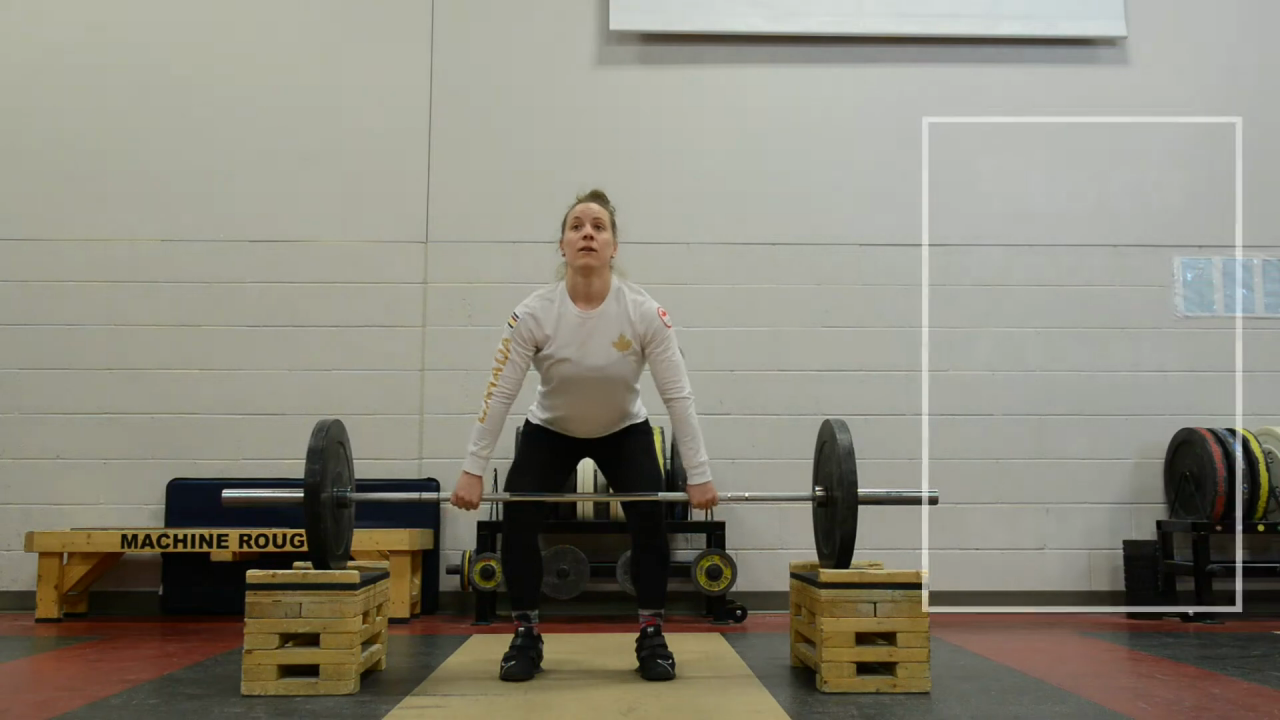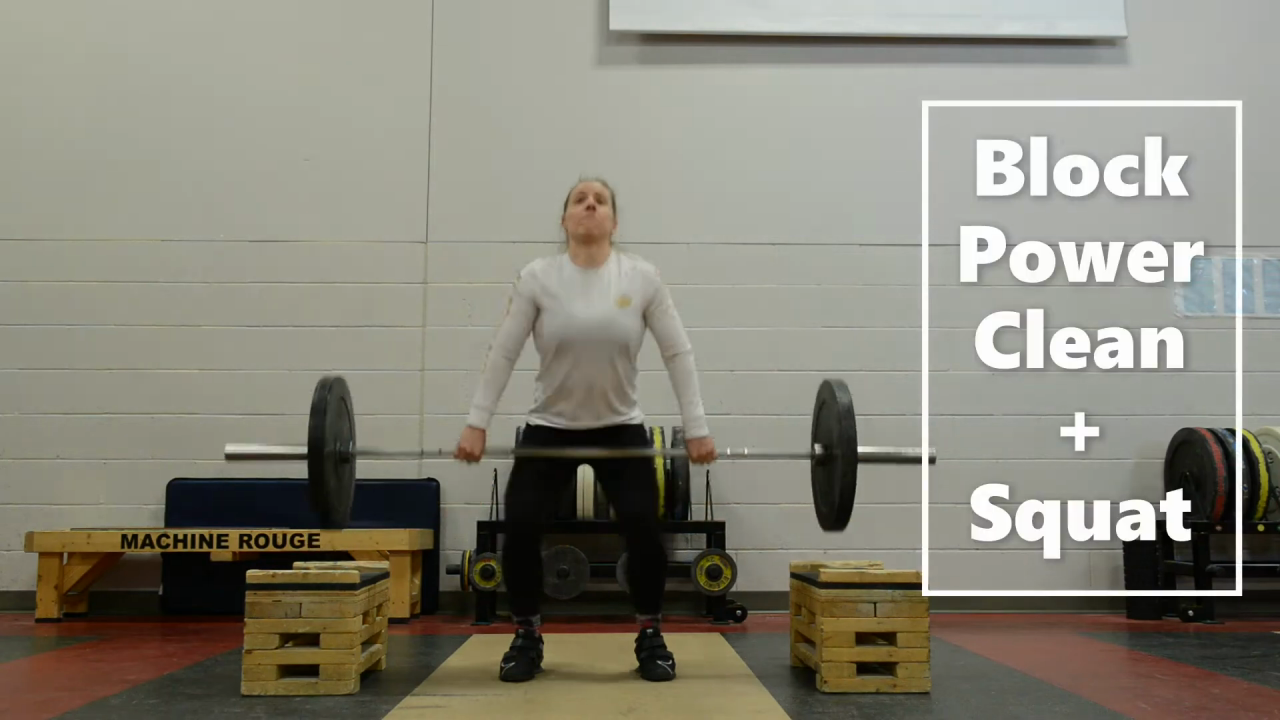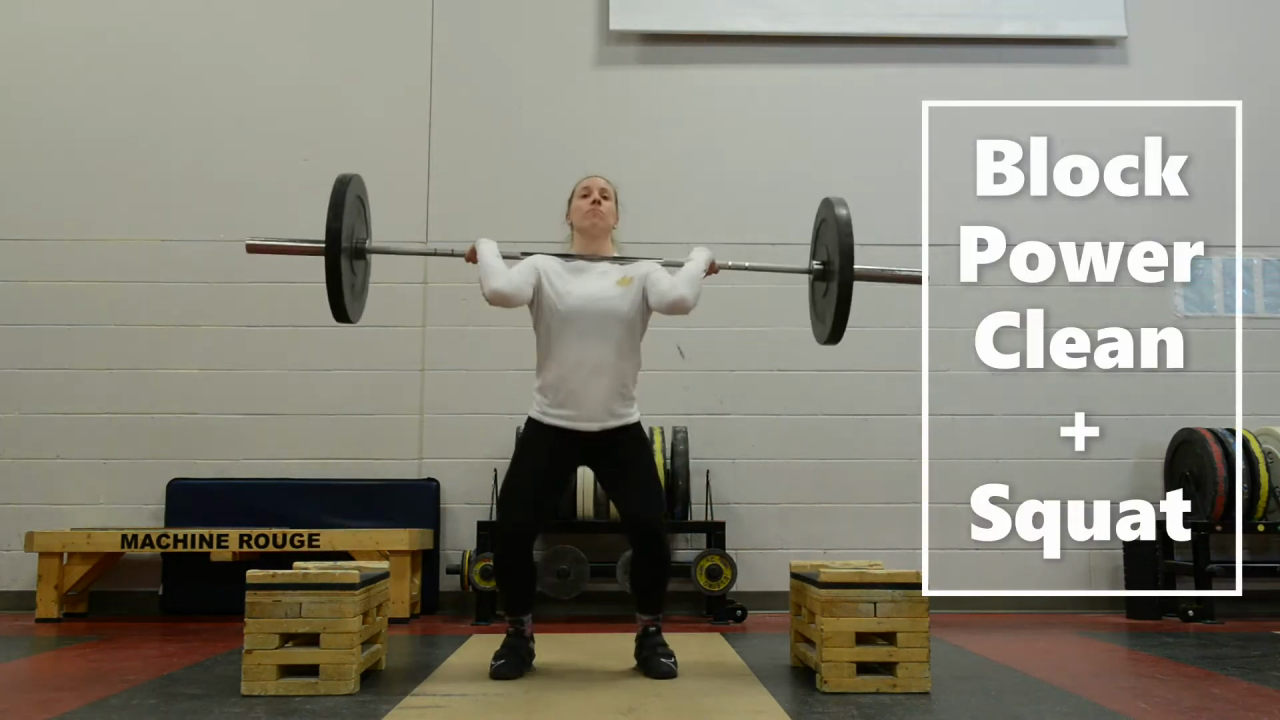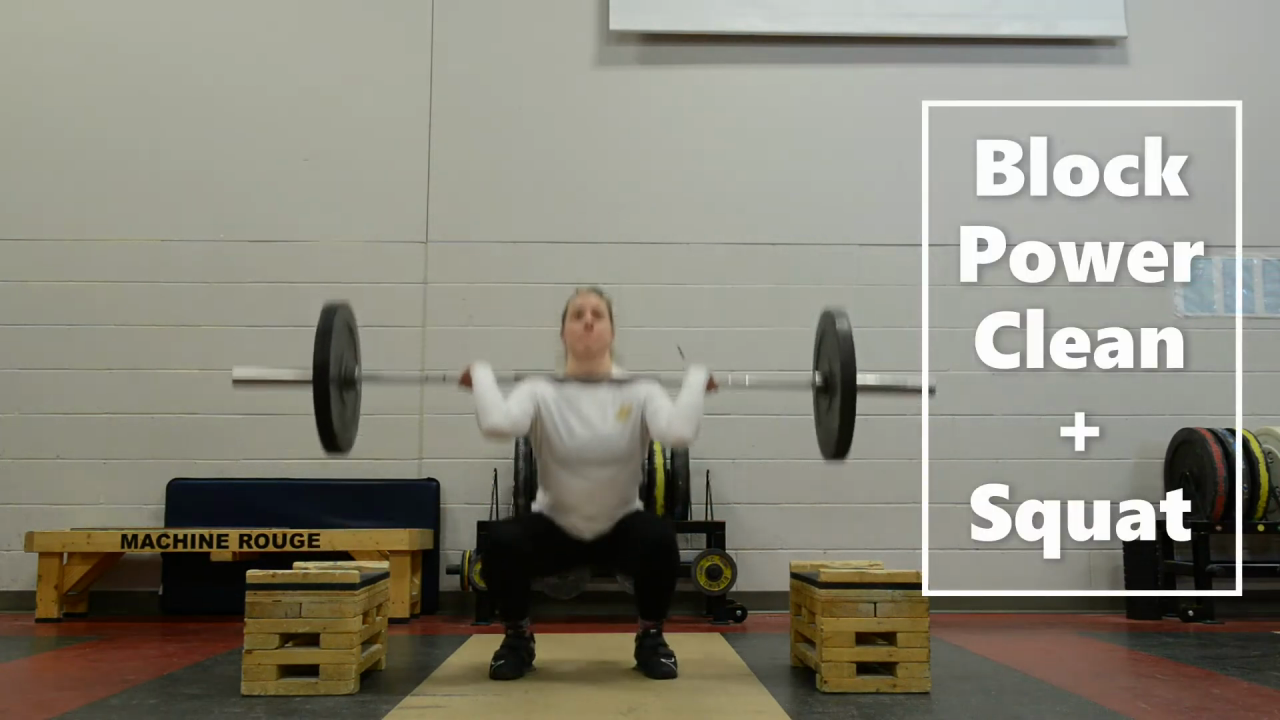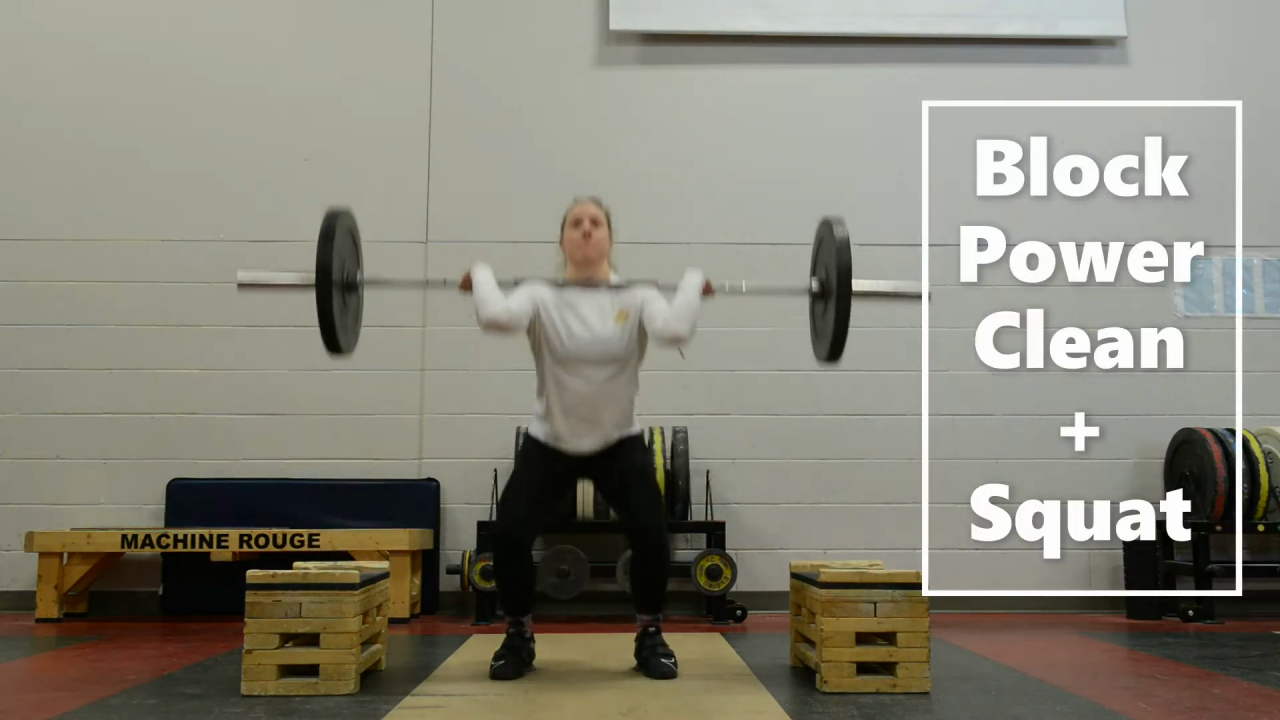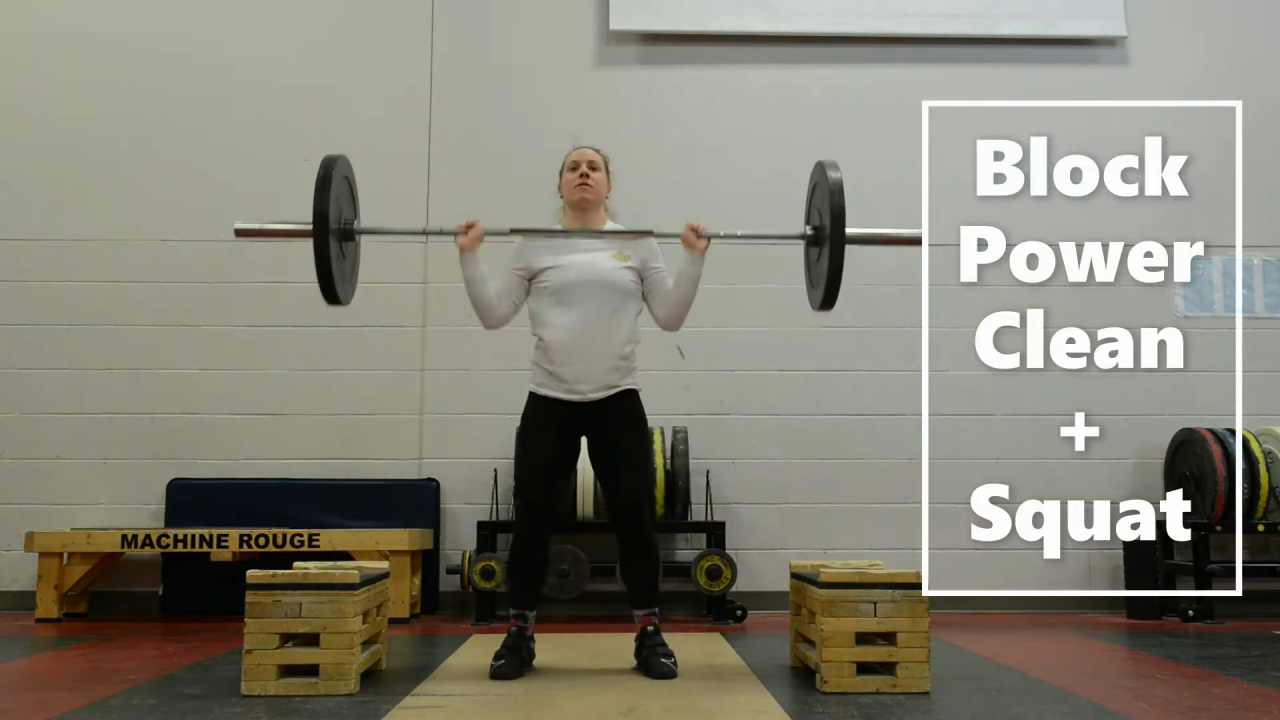
dt=0.7s
person 1, frame 1
left shoulder: (645, 312)
right shoulder: (534, 313)
left elbow: (678, 395)
right elbow: (499, 393)
left wrist: (699, 475)
right wrist: (472, 470)
left hip: (624, 432)
right hip: (550, 432)
left knee: (649, 518)
right knee: (519, 518)
left ankle: (651, 636)
right ankle: (526, 637)
person 1, frame 2
left shoulder: (642, 276)
right shoulder: (538, 276)
left elbow: (678, 352)
right elbow: (503, 351)
left wrist: (697, 425)
right wrist: (476, 422)
left hip: (619, 427)
right hip: (549, 428)
left knee: (643, 526)
right knee: (522, 527)
left ankle: (650, 638)
right ankle: (526, 639)
person 1, frame 3
left shoulder: (641, 273)
right shoulder: (542, 269)
left elbow: (678, 300)
right elbow: (501, 292)
left wrist: (699, 258)
right wrist: (486, 248)
left hip: (619, 429)
right hip: (550, 426)
left knee: (650, 531)
right knee: (512, 532)
left ankle: (650, 635)
right ankle: (518, 637)
person 1, frame 4
left shoulder: (640, 392)
right shoulder: (540, 392)
left elbow: (678, 433)
right elbow: (498, 425)
left wrist: (695, 380)
right wrist: (483, 375)
left hip: (620, 525)
right hip: (554, 526)
left knee: (659, 545)
right knee: (501, 544)
left ankle: (651, 637)
right ankle: (518, 639)
person 1, frame 5
left shoulder: (637, 297)
right shoulder: (540, 296)
left elbow: (675, 330)
right elbow: (497, 318)
left wrist: (692, 282)
right wrist: (481, 276)
left hip: (618, 443)
right hip: (549, 444)
left knee: (650, 533)
right knee: (510, 530)
left ankle: (650, 635)
right ankle: (518, 635)
person 1, frame 6
left shoulder: (636, 246)
right shoulder: (534, 244)
left elbow: (670, 317)
right elbow: (493, 315)
left wrist: (692, 259)
right wrist: (470, 256)
left hip: (617, 400)
right hip: (549, 401)
left knee: (634, 519)
right knee: (532, 520)
left ankle: (649, 635)
right ankle: (520, 635)
